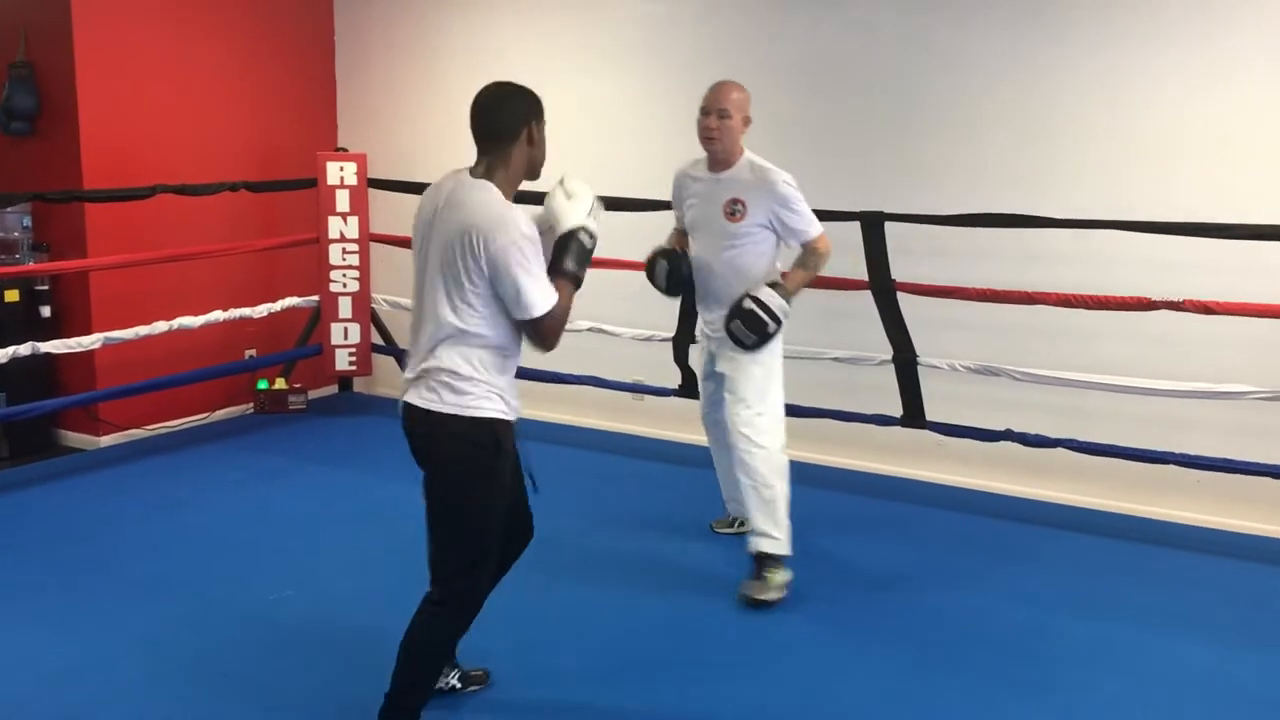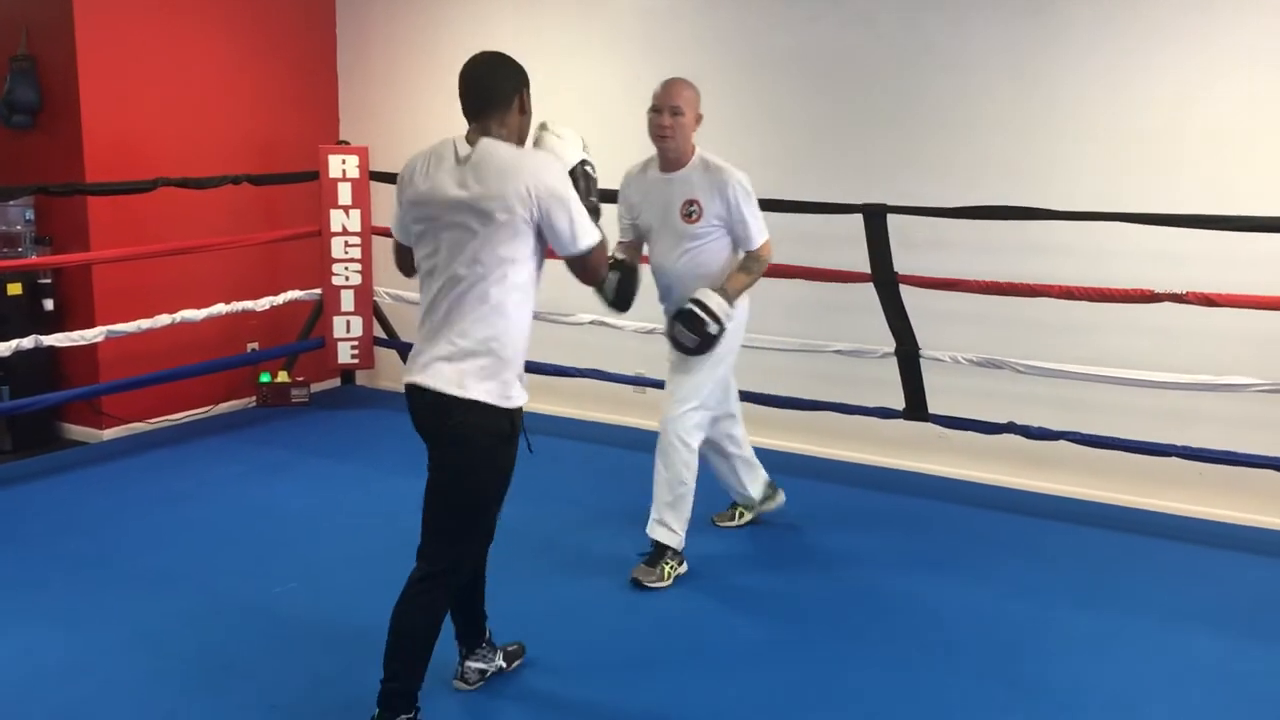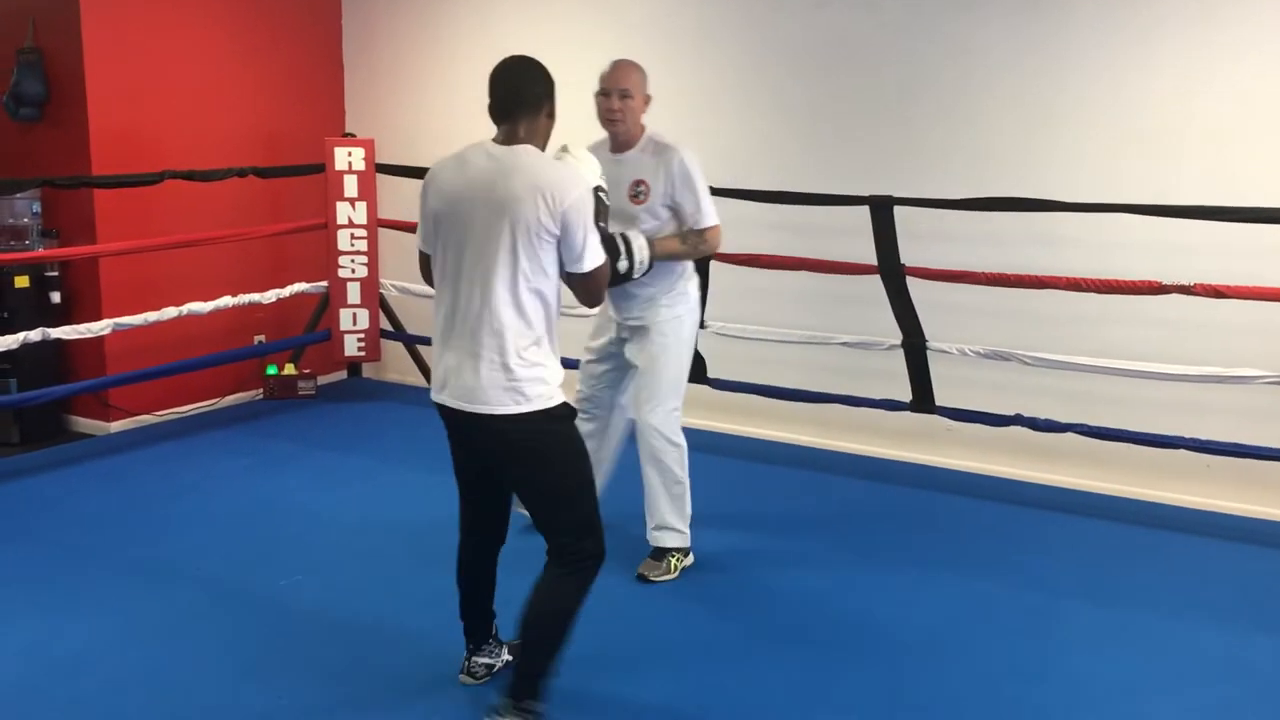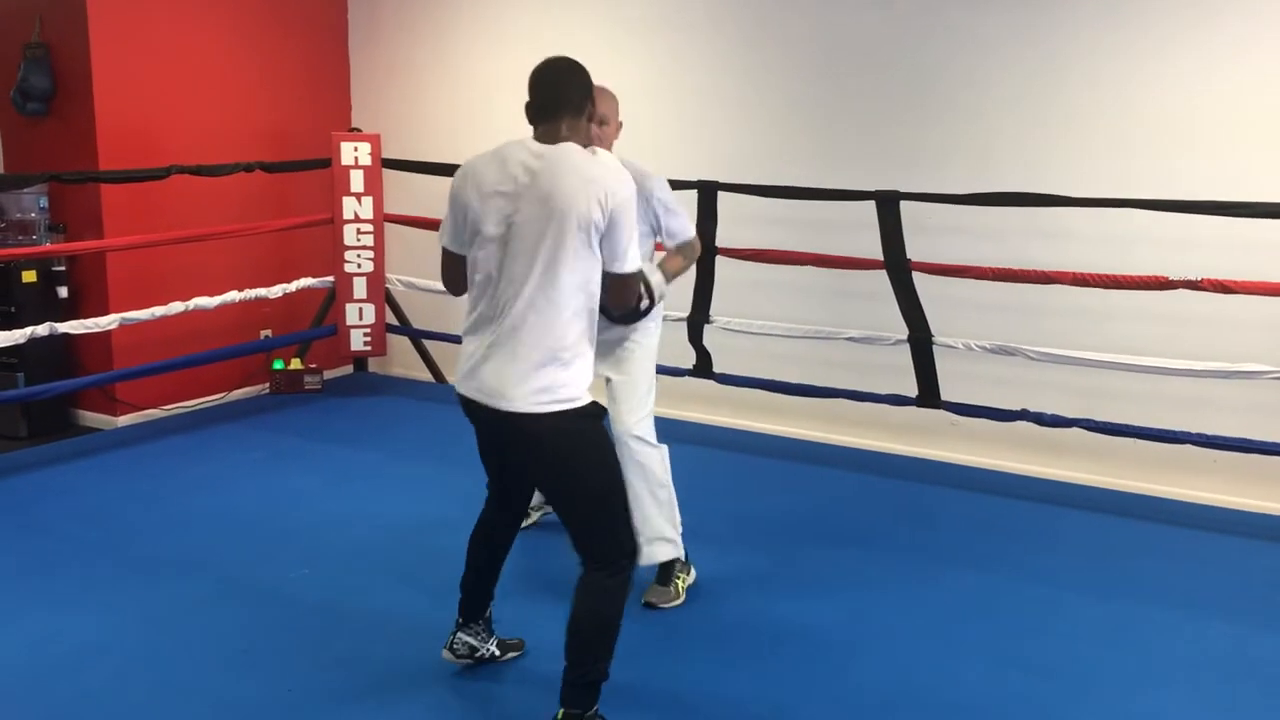
dt=0.3s
person 1, frame 1
left shoulder: (440, 196)
right shoulder: (505, 226)
right elbow: (545, 332)
right wrist: (573, 249)
left hip: (434, 402)
right hip: (464, 418)
left knee: (513, 531)
right knee: (457, 581)
left ankle: (439, 664)
person 1, frame 2
left shoulder: (419, 170)
right shoulder: (538, 174)
right elbow: (595, 269)
right wrist: (580, 185)
left hip: (431, 380)
right hip: (479, 392)
left knee: (467, 530)
right knee: (445, 558)
left ankle: (477, 651)
person 1, frame 3
left shoulder: (442, 175)
right shoulder: (561, 184)
right elbow: (592, 290)
right wrist: (596, 220)
left hip: (454, 390)
right hip: (523, 401)
left knee: (481, 520)
right knee: (579, 553)
left ankle: (482, 647)
person 1, frame 4
left shoulder: (476, 172)
right shoulder: (606, 178)
left elbow: (454, 276)
right elbow: (621, 299)
right wrist: (649, 281)
left hip: (479, 385)
right hip: (552, 399)
left knee: (506, 500)
right knee: (610, 556)
left ankle: (471, 630)
person 2, frame 1
left shoulder: (769, 182)
right shoulder: (686, 178)
left elbow: (818, 249)
left wrist: (778, 294)
right wrist: (670, 257)
left hip: (754, 327)
right hip: (711, 324)
left knee: (752, 433)
right knee: (719, 425)
left ankle: (772, 557)
right ankle: (749, 509)
person 2, frame 2
left shoulder: (724, 180)
right shoulder: (635, 180)
left elbow: (761, 254)
right elbow: (630, 243)
left wrist: (721, 299)
left hip: (714, 323)
right hip: (678, 320)
left knee: (679, 425)
right knee: (715, 416)
left ankle: (667, 545)
right ankle: (758, 492)
person 2, frame 3
left shoulder: (673, 160)
right shoulder: (590, 159)
left elbow: (709, 240)
left wrist: (644, 253)
left hip: (666, 310)
right hip: (617, 305)
left knee: (654, 422)
right knee: (590, 400)
left ankle: (671, 541)
person 2, frame 4
left shoulder: (644, 186)
left elbow: (689, 245)
left hip: (628, 329)
left knee: (632, 431)
left ankle: (670, 559)
right ankle: (541, 495)
